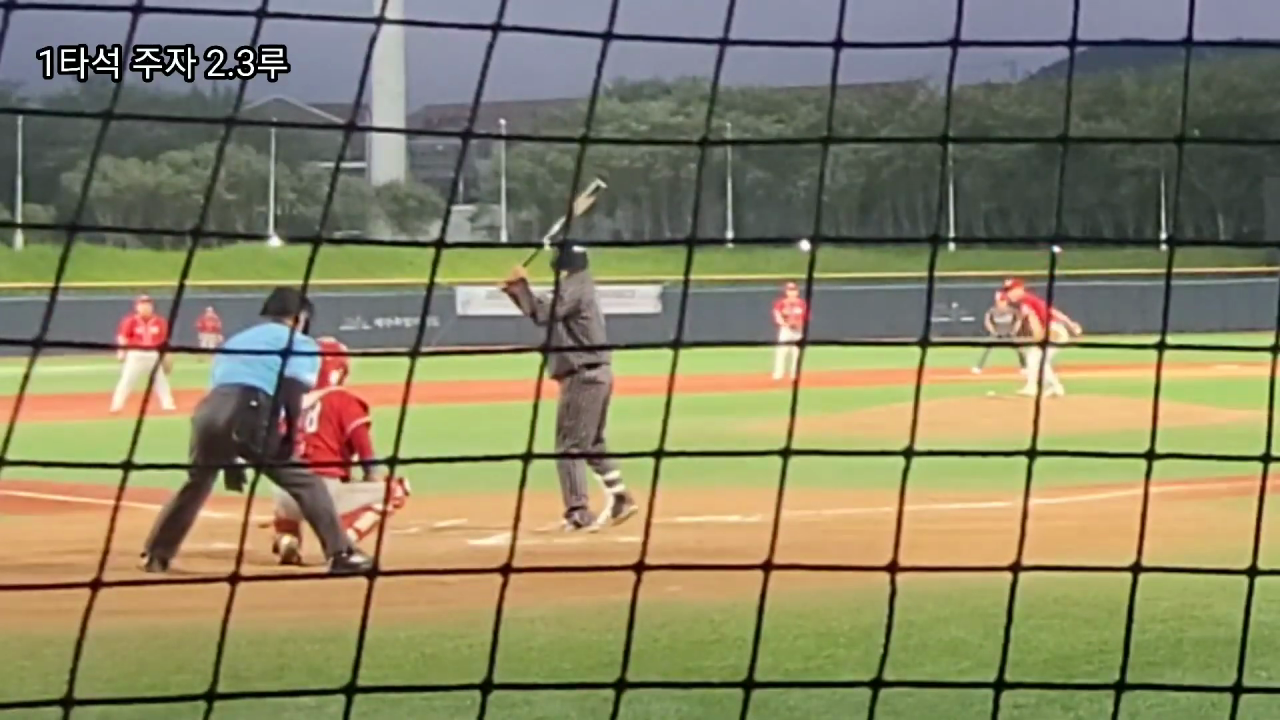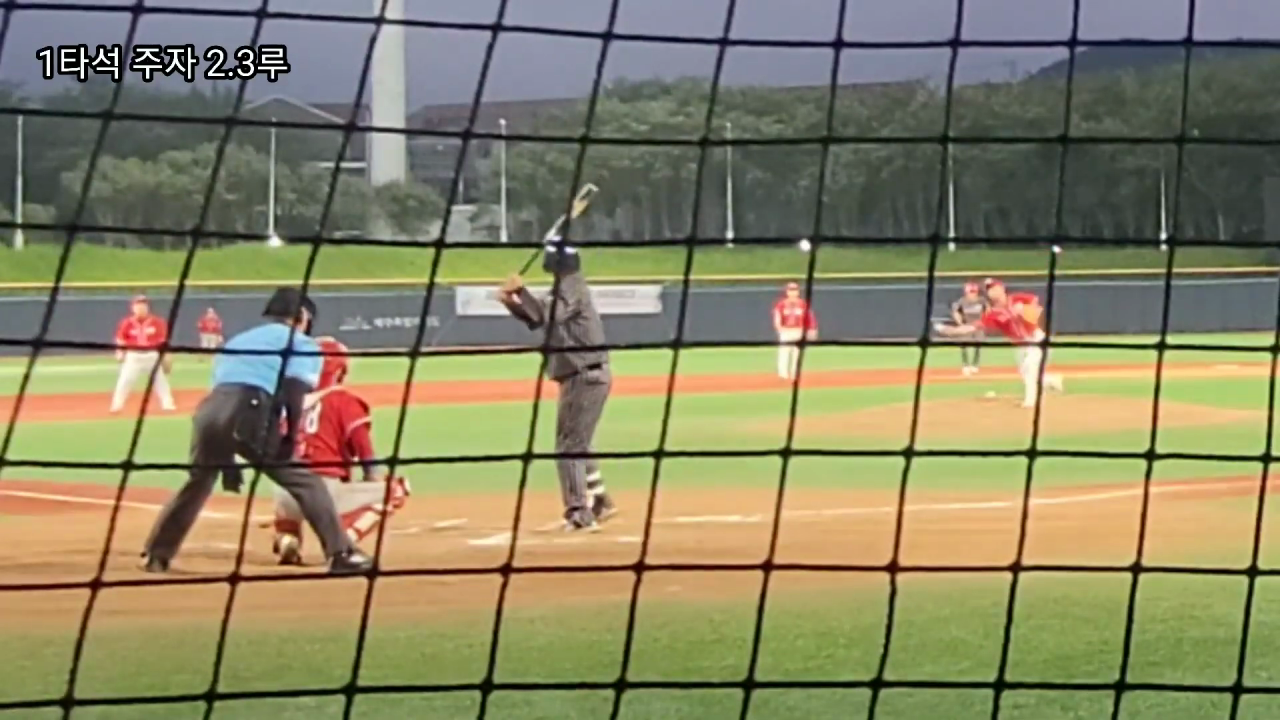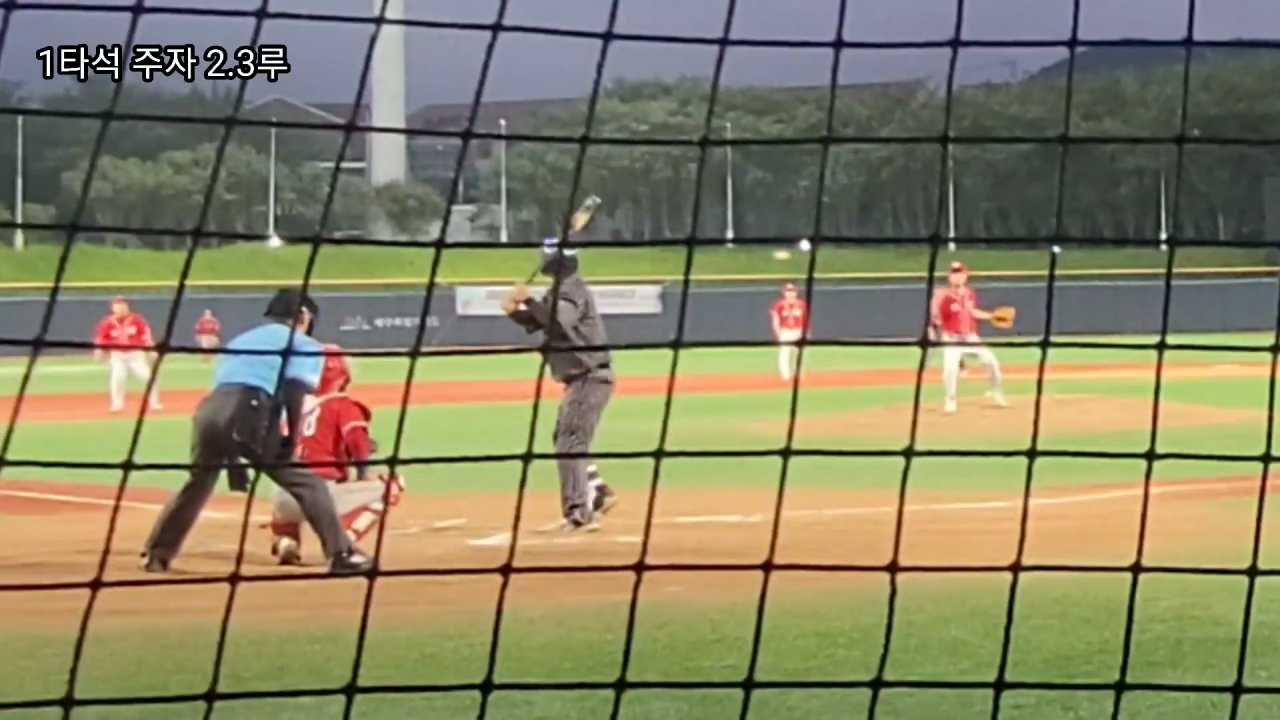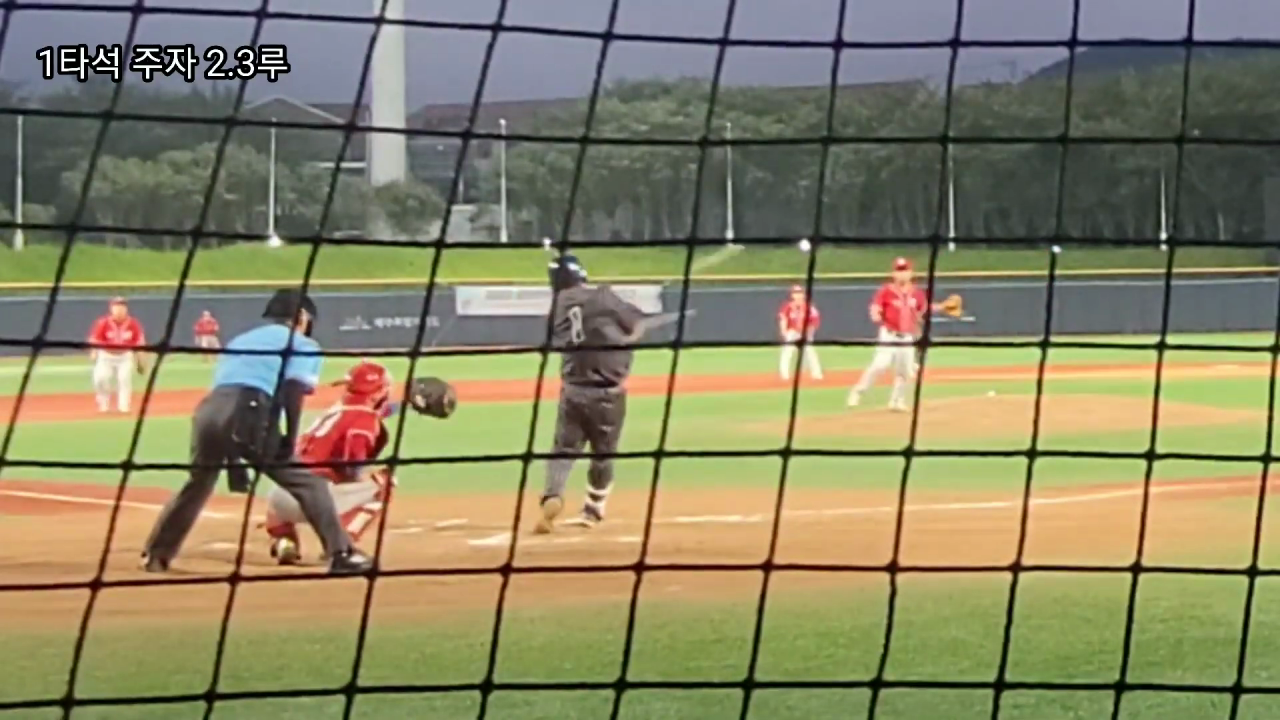
dt=0.4s
person 1, frame 1
left shoulder: (573, 287)
right shoulder: (578, 284)
left elbow: (541, 314)
right elbow: (545, 312)
left wrist: (521, 283)
right wrist: (515, 292)
left hip: (582, 376)
right hip: (597, 374)
left knee: (570, 447)
right knee: (593, 443)
left ankle: (580, 514)
right ankle: (621, 499)
person 1, frame 2
left shoulder: (571, 289)
right shoulder: (568, 287)
left elbow: (545, 317)
right elbow: (537, 318)
left wrist: (520, 290)
right wrist: (511, 301)
left hip: (583, 378)
right hip: (590, 376)
left knee: (569, 447)
right knee: (577, 444)
left ankle: (579, 515)
right ankle: (599, 501)
person 1, frame 3
left shoulder: (573, 291)
right shoulder: (558, 291)
left elbow: (559, 322)
right elbow: (536, 322)
left wrist: (529, 301)
right wrist: (516, 310)
left hip: (590, 378)
right hip: (583, 378)
left knee: (570, 445)
right knee: (566, 440)
left ankle: (579, 513)
right ankle: (599, 493)
person 1, frame 4
left shoulder: (557, 312)
right shoulder: (602, 297)
right elbow: (635, 323)
right wrist: (633, 329)
left hip: (573, 393)
right hip: (608, 393)
left knee: (563, 452)
right knee: (603, 455)
left ankle: (552, 499)
right ankle: (593, 510)
person 2, frame 1
left shoulder: (235, 340)
right shoulder: (299, 342)
right elbow: (292, 387)
left wrist: (230, 459)
right wrist: (291, 433)
left hip: (209, 411)
right hip: (249, 413)
left knee: (196, 484)
right knee: (305, 483)
left ankle: (155, 555)
right ankle: (341, 554)
person 2, frame 2
left shoulder: (236, 340)
right shoulder: (301, 343)
right elbow: (294, 388)
left wrist: (228, 459)
right wrist: (292, 434)
left hip: (210, 410)
right hip: (250, 413)
left knee: (197, 484)
right knee: (306, 483)
left ankle: (155, 556)
right ankle: (341, 554)
person 2, frame 3
left shoulder: (239, 340)
right shoulder: (303, 343)
right elbow: (294, 387)
left wrist: (233, 458)
right wrist: (293, 434)
left hip: (211, 410)
right hip: (250, 413)
left knee: (197, 485)
right knee: (307, 483)
left ankle: (155, 555)
right ankle: (341, 554)
person 2, frame 4
left shoulder: (238, 341)
right shoulder: (302, 345)
right elbow: (293, 389)
left wrist: (233, 459)
right wrist: (291, 435)
left hip: (209, 411)
right hip: (249, 414)
left knee: (197, 485)
right knee: (308, 483)
left ankle: (155, 555)
right ankle: (341, 554)
person 3, frame 1
right shoulder: (342, 399)
right elbow: (361, 439)
right wrist: (372, 475)
left hip: (287, 496)
right hip: (325, 491)
right knee: (395, 490)
left ankle: (286, 539)
person 3, frame 2
right shoulder: (343, 400)
right elbow: (360, 440)
right wrist: (372, 476)
left hip: (287, 497)
right hip: (325, 492)
right knee: (395, 490)
left ankle: (287, 539)
person 3, frame 3
right shoulder: (344, 405)
right elbow: (357, 441)
right wrist: (365, 476)
left hip: (284, 499)
right knee: (390, 486)
left ankle: (285, 541)
person 3, frame 4
left shoulder: (340, 409)
right shoulder: (366, 418)
right elbow: (356, 450)
right wrist: (360, 478)
left hip: (280, 496)
right knee: (382, 482)
left ankle: (284, 541)
